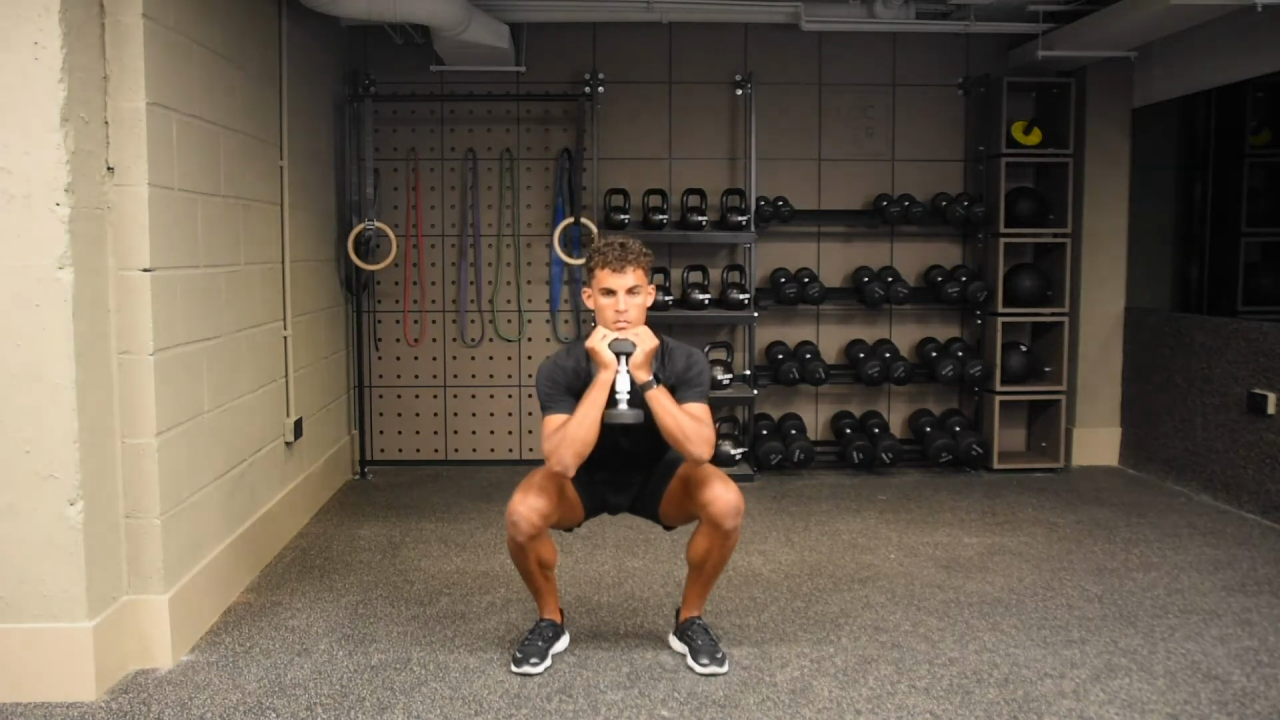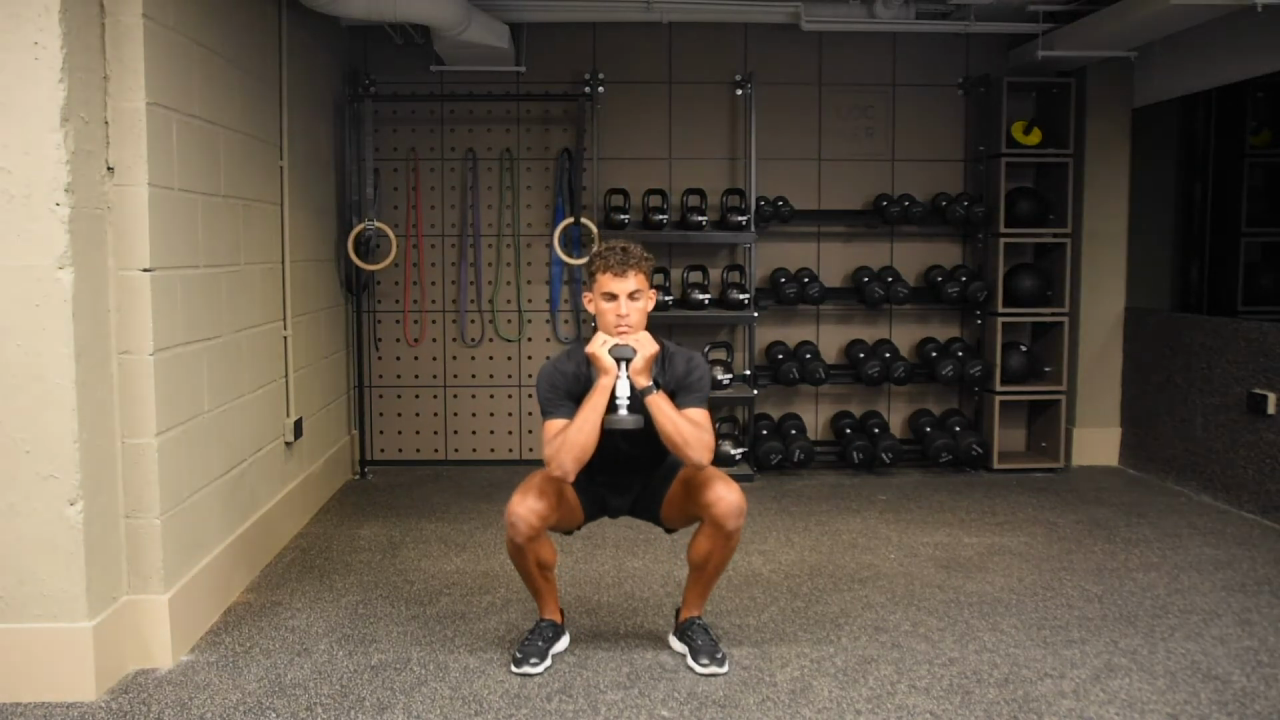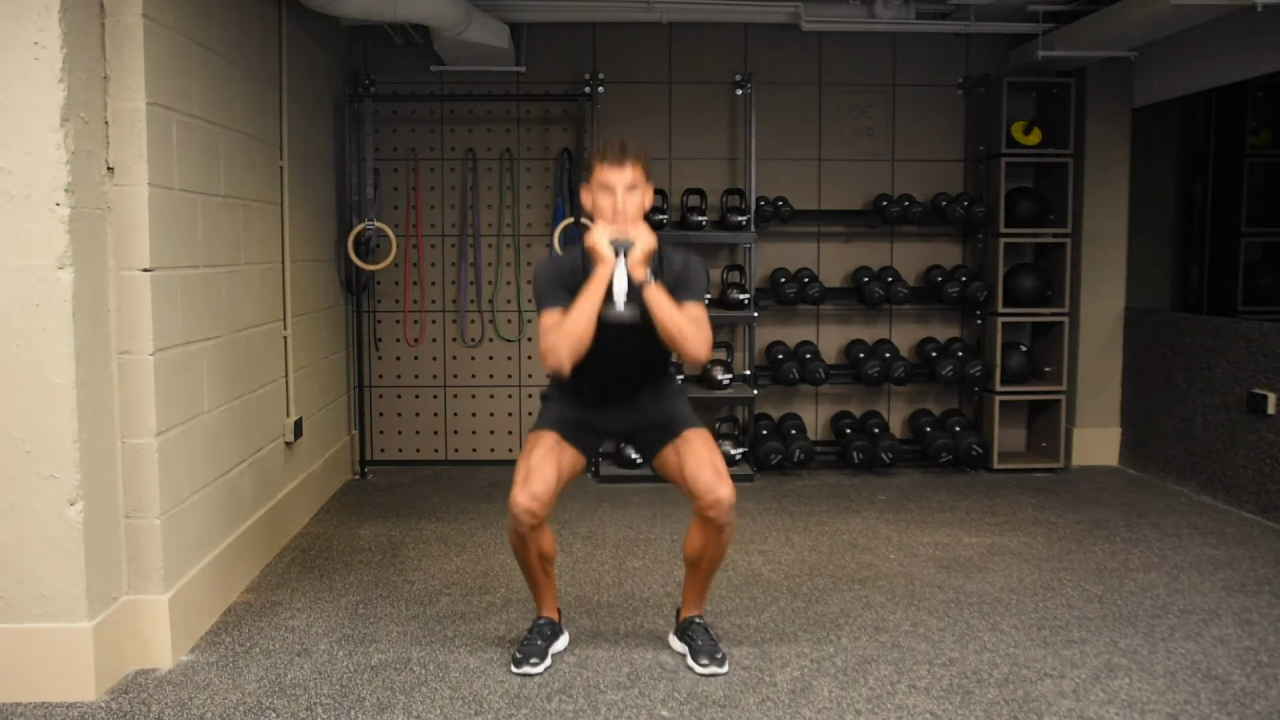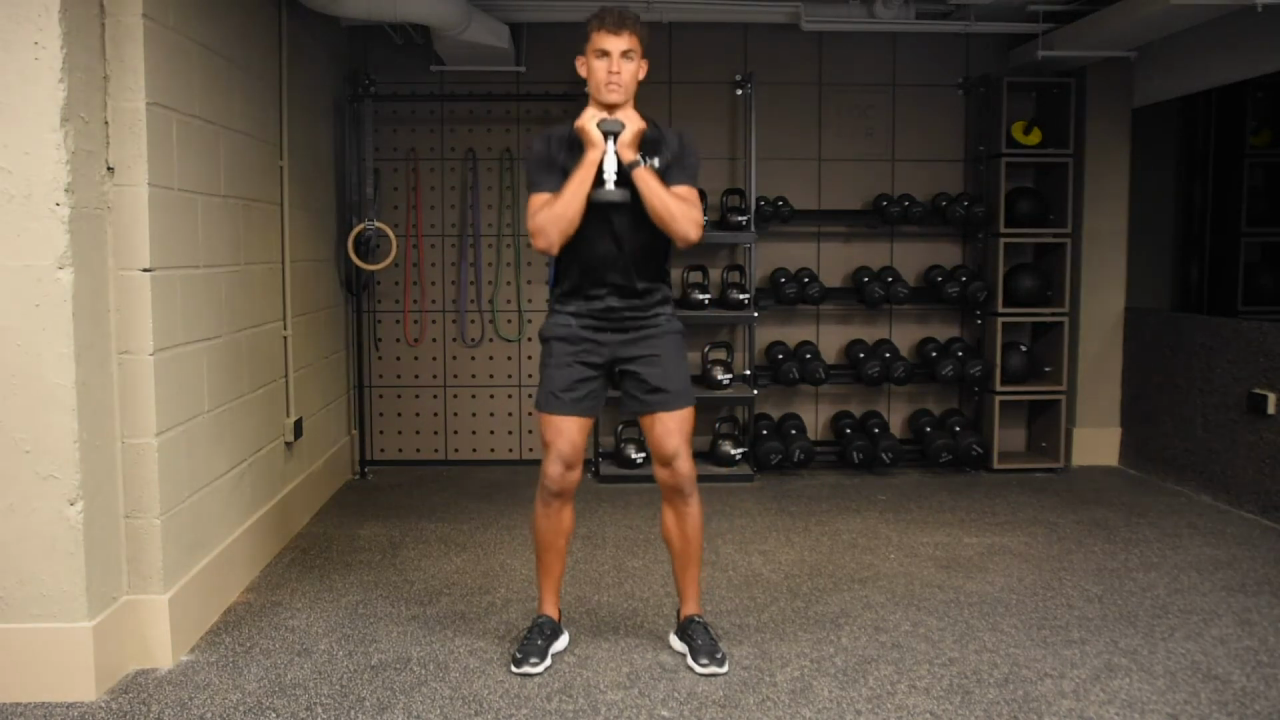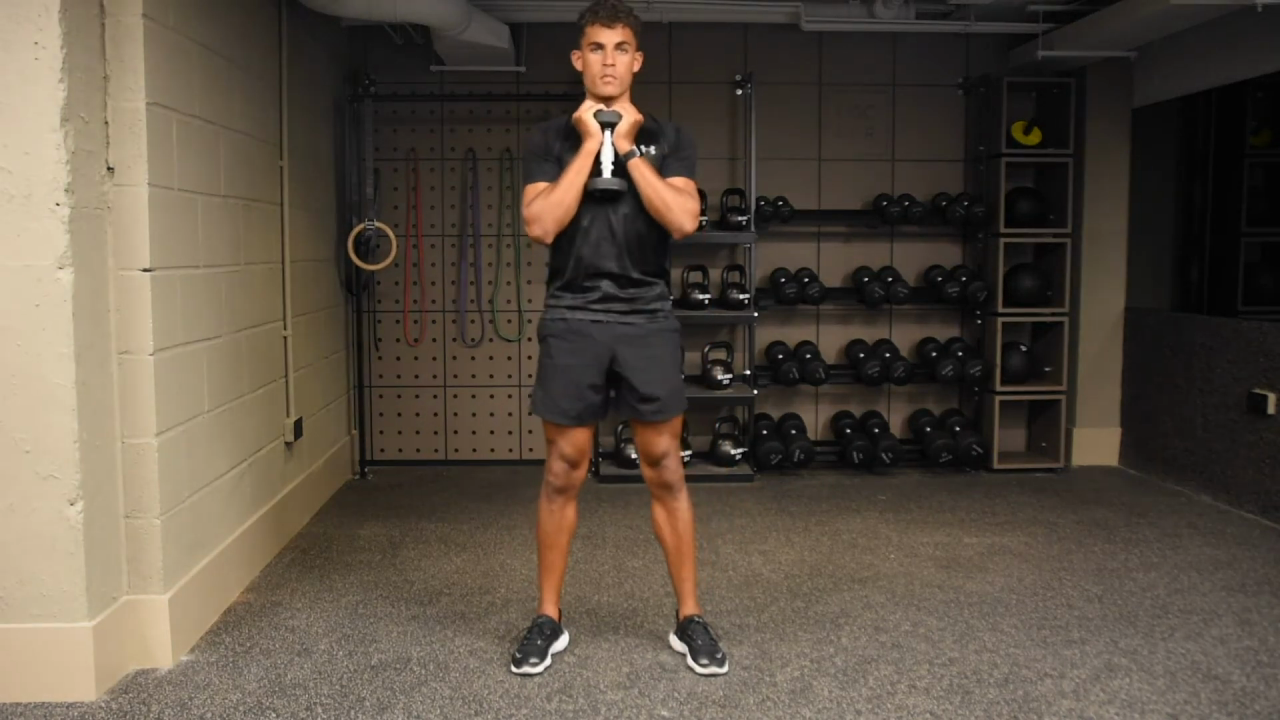
dt=0.4s
person 1, frame 1
left shoulder: (683, 361)
right shoulder: (562, 367)
left elbow: (700, 451)
right elbow: (561, 463)
left wrist: (644, 377)
right wrist: (604, 374)
left hip: (656, 472)
right hip: (586, 476)
left knee: (726, 503)
right knee: (523, 514)
left ankle: (689, 621)
right ankle: (550, 621)
person 1, frame 2
left shoulder: (683, 366)
right shoulder: (562, 372)
left elbow: (699, 456)
right elbow: (562, 469)
left wrist: (644, 383)
right wrist: (605, 380)
left hip: (657, 474)
right hip: (587, 478)
left knee: (728, 504)
right knee: (522, 515)
left ankle: (690, 620)
right ankle: (550, 621)
person 1, frame 3
left shoulder: (679, 265)
right shoulder: (560, 270)
left elbow: (697, 350)
right elbow: (558, 359)
left wrist: (642, 275)
right wrist: (602, 270)
left hip: (654, 398)
right hip: (578, 402)
left knee: (717, 498)
right knee: (527, 505)
left ankle: (690, 620)
right ankle: (548, 620)
person 1, frame 4
left shoulder: (671, 145)
right shoulder: (553, 146)
left elbow: (688, 230)
right elbow: (545, 237)
left wrist: (631, 158)
right wrist: (592, 153)
left hip: (651, 325)
right hip: (574, 326)
left knee: (677, 472)
right knee: (559, 474)
left ankle: (690, 619)
right ankle: (548, 619)
person 1, frame 5
left shoulder: (667, 138)
right shoulder: (550, 138)
left elbow: (684, 220)
right elbow: (540, 224)
left wrist: (628, 149)
right wrist: (589, 145)
left hip: (647, 320)
right hip: (572, 321)
left knee: (664, 472)
right knee: (564, 472)
left ankle: (689, 619)
right ankle: (548, 619)
